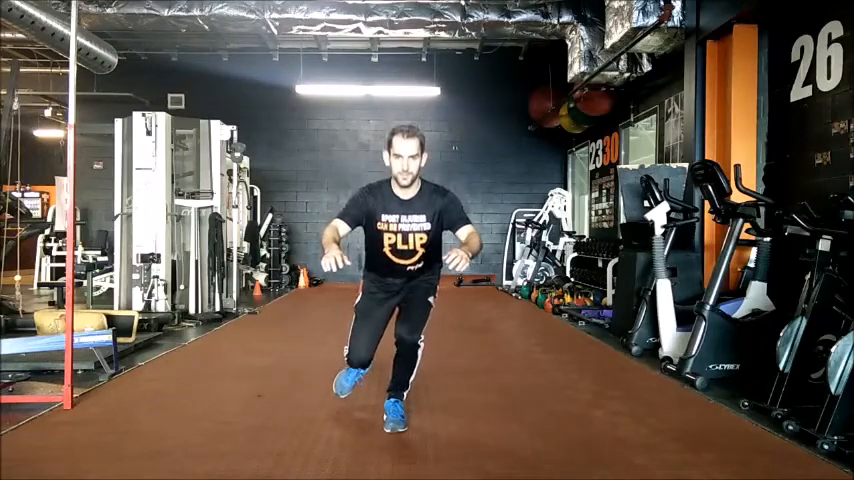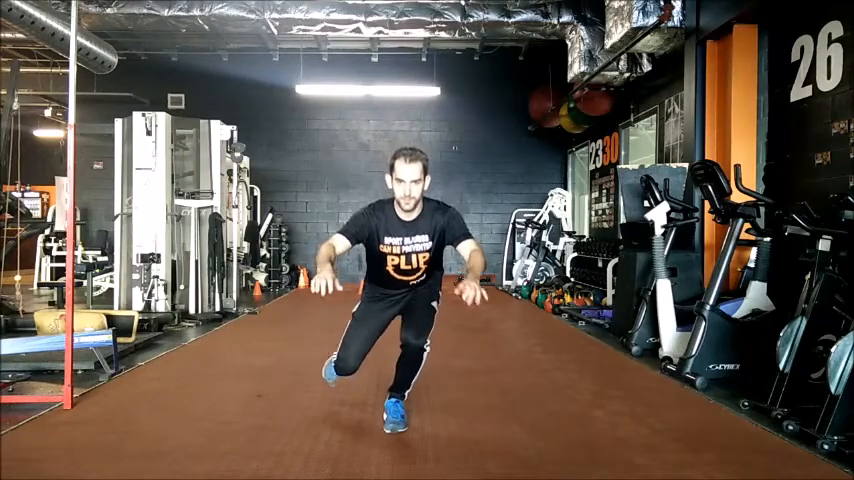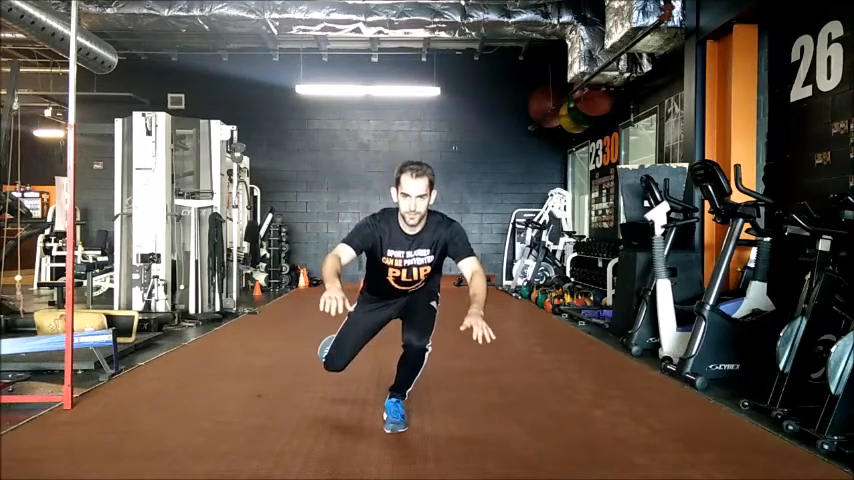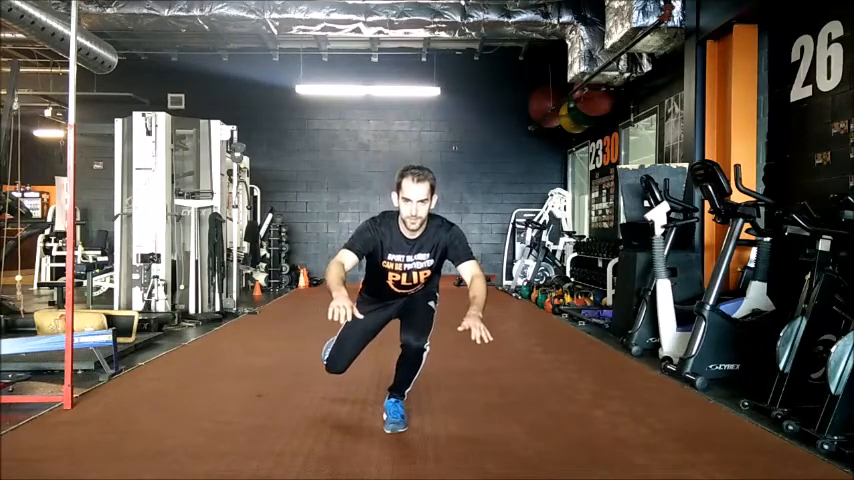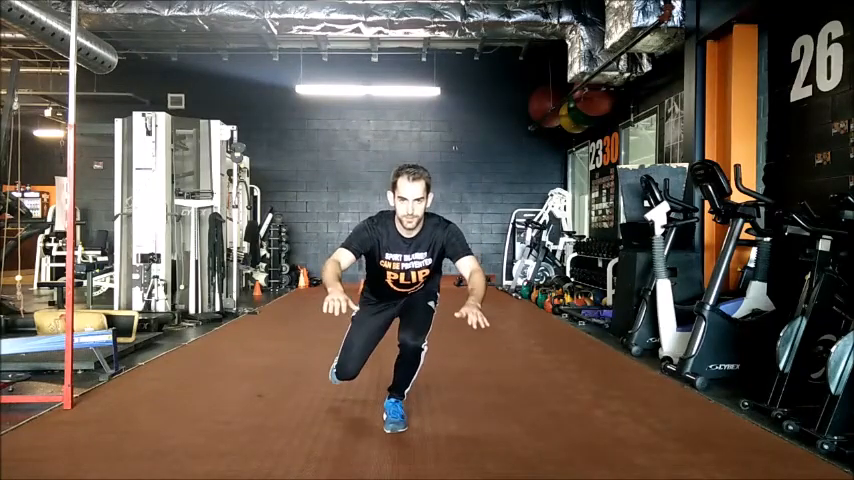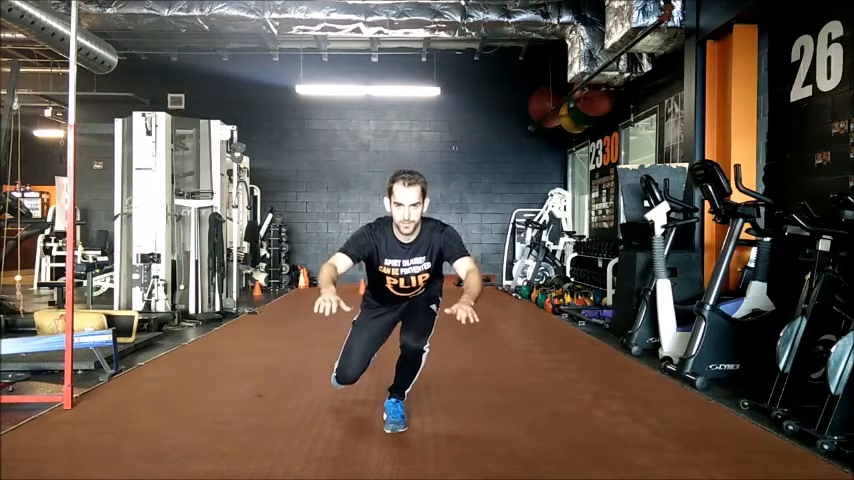
dt=0.3s
person 1, frame 1
left shoulder: (441, 199)
right shoulder: (369, 197)
left elbow: (472, 235)
right elbow: (335, 227)
left wrist: (465, 250)
right wrist: (331, 246)
left hip: (421, 282)
right hip: (378, 282)
left knee: (409, 337)
right knee: (358, 356)
left ankle: (395, 400)
right ankle: (359, 366)
person 1, frame 2
left shoulder: (444, 216)
right shoulder: (372, 216)
left elbow: (473, 251)
right elbow: (332, 245)
left wrist: (471, 278)
right wrist: (325, 267)
left hip: (422, 291)
right hip: (379, 292)
left knee: (414, 342)
right knee: (345, 365)
left ankle: (396, 400)
right ankle: (339, 361)
person 1, frame 3
left shoulder: (447, 230)
right shoulder: (375, 225)
left elbow: (474, 271)
right elbow: (336, 256)
left wrist: (475, 310)
right wrist: (333, 285)
left hip: (421, 295)
right hip: (377, 297)
left knee: (416, 343)
right knee: (334, 363)
left ankle: (396, 400)
right ankle: (335, 343)
person 1, frame 4
left shoulder: (447, 233)
right shoulder: (375, 228)
left elbow: (474, 275)
right elbow: (338, 263)
left wrist: (474, 312)
right wrist: (339, 294)
left hip: (420, 296)
right hip: (375, 298)
left knee: (415, 343)
right knee: (335, 364)
left ankle: (395, 400)
right ankle: (340, 343)
person 1, frame 5
left shoulder: (444, 231)
right shoulder: (372, 228)
left elbow: (474, 270)
right elbow: (335, 262)
left wrist: (472, 302)
right wrist: (335, 289)
left hip: (420, 296)
right hip: (377, 298)
left knee: (412, 343)
right knee: (345, 372)
left ankle: (395, 400)
right ankle: (343, 360)
person 1, frame 6
left shoulder: (442, 235)
right shoulder: (371, 235)
left elbow: (470, 271)
right elbow: (332, 265)
left wrist: (466, 300)
right wrist: (328, 290)
left hip: (422, 300)
right hip: (379, 303)
left knee: (414, 343)
right knee: (346, 375)
left ankle: (395, 400)
right ankle: (366, 354)
